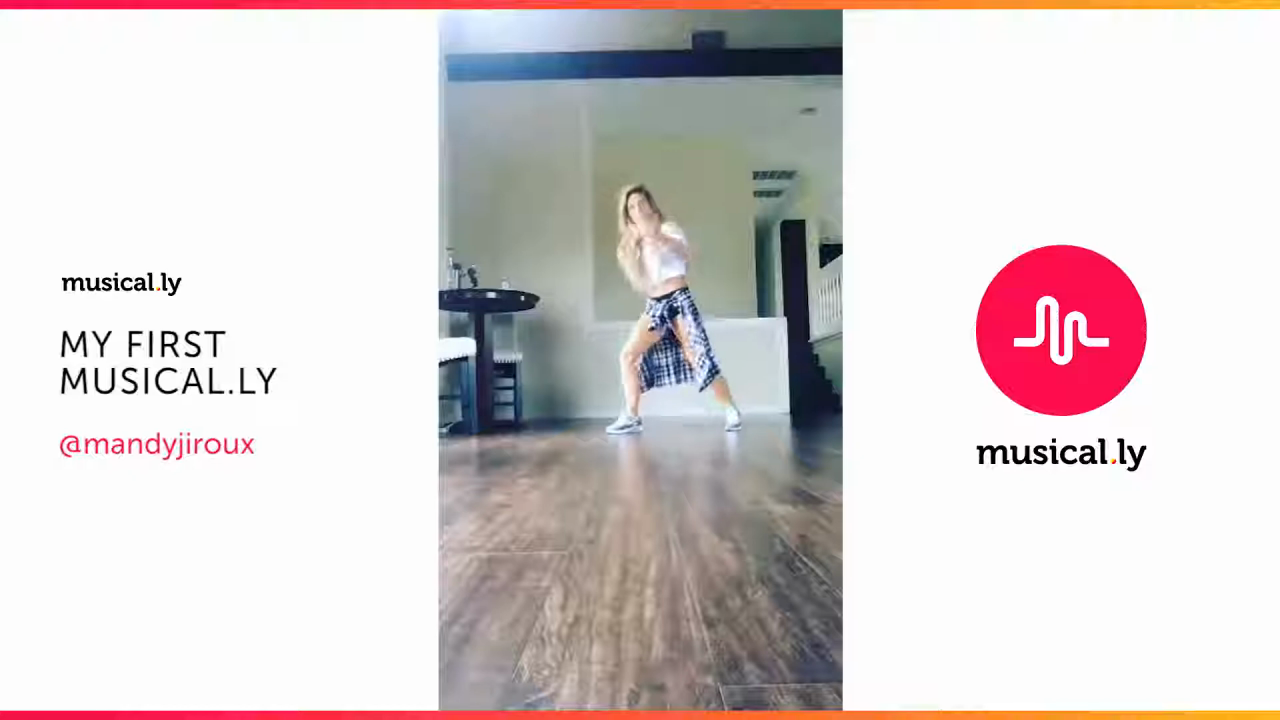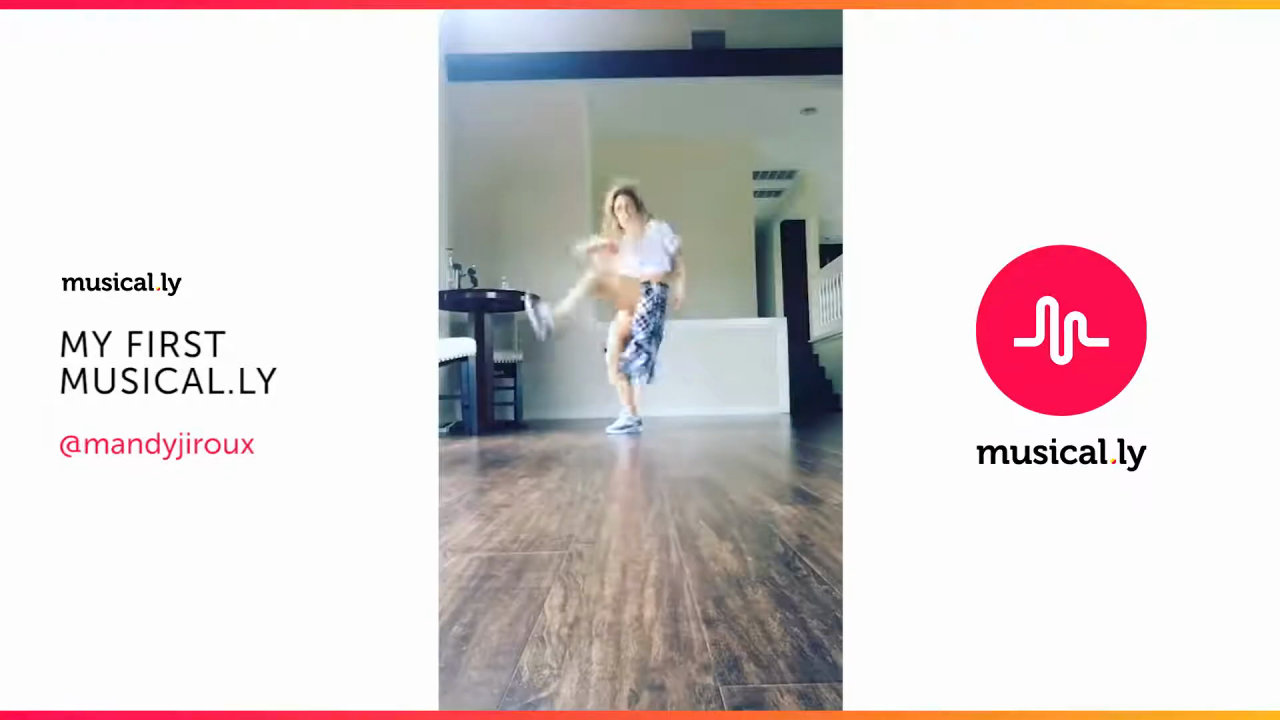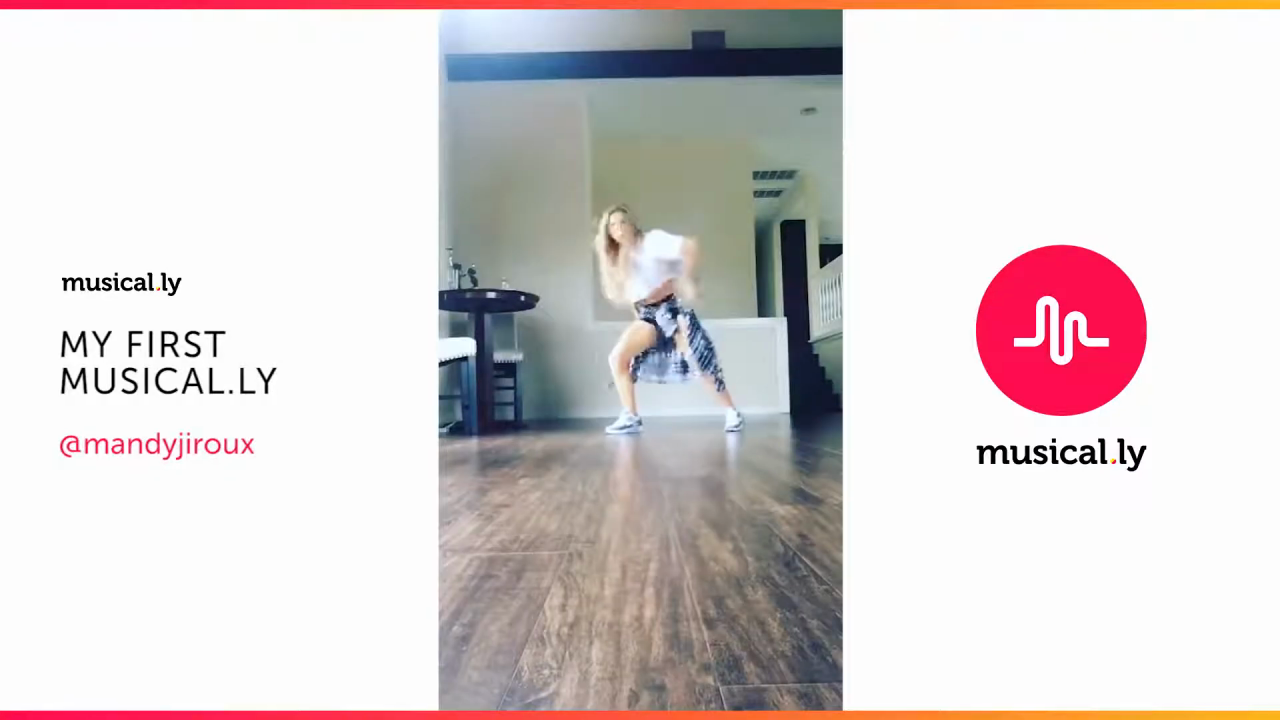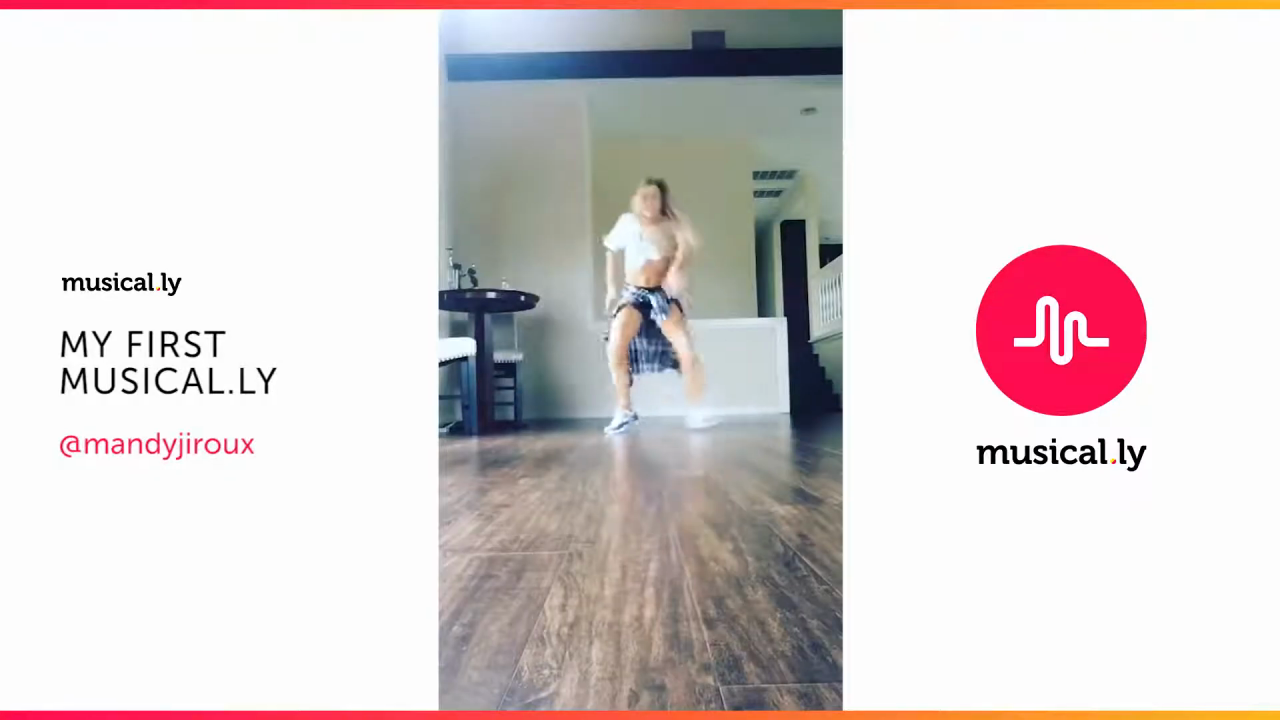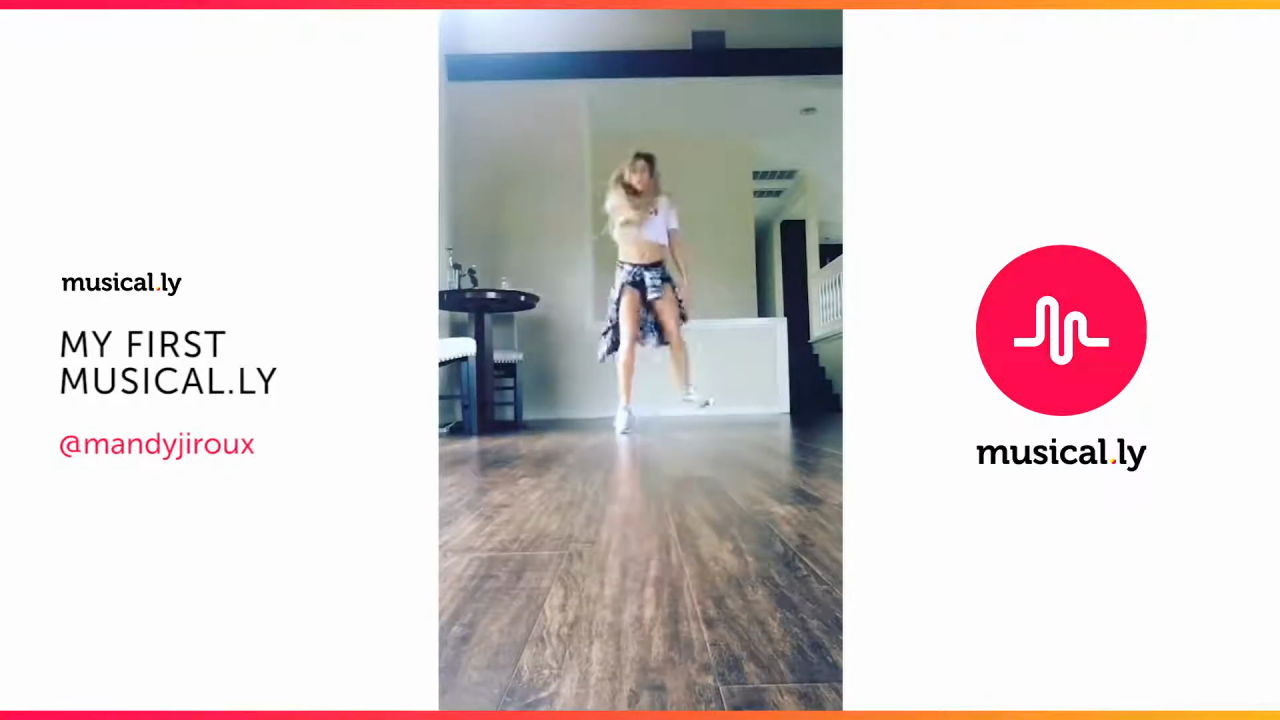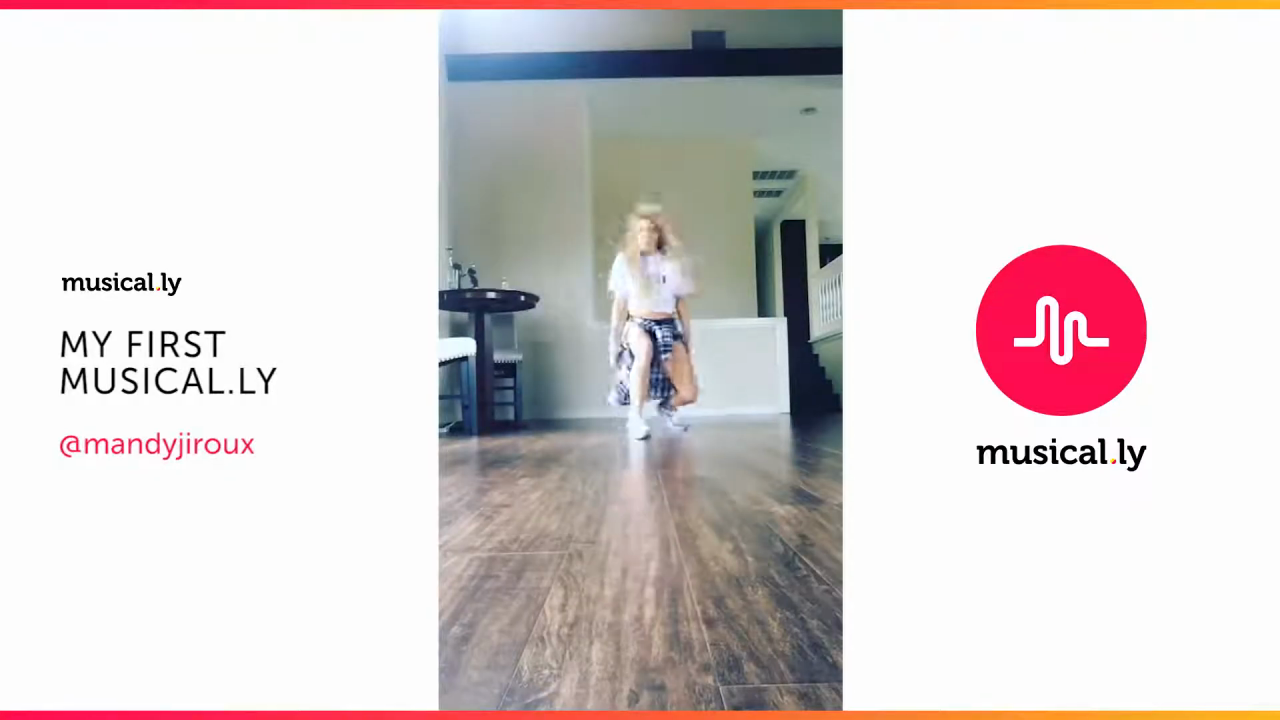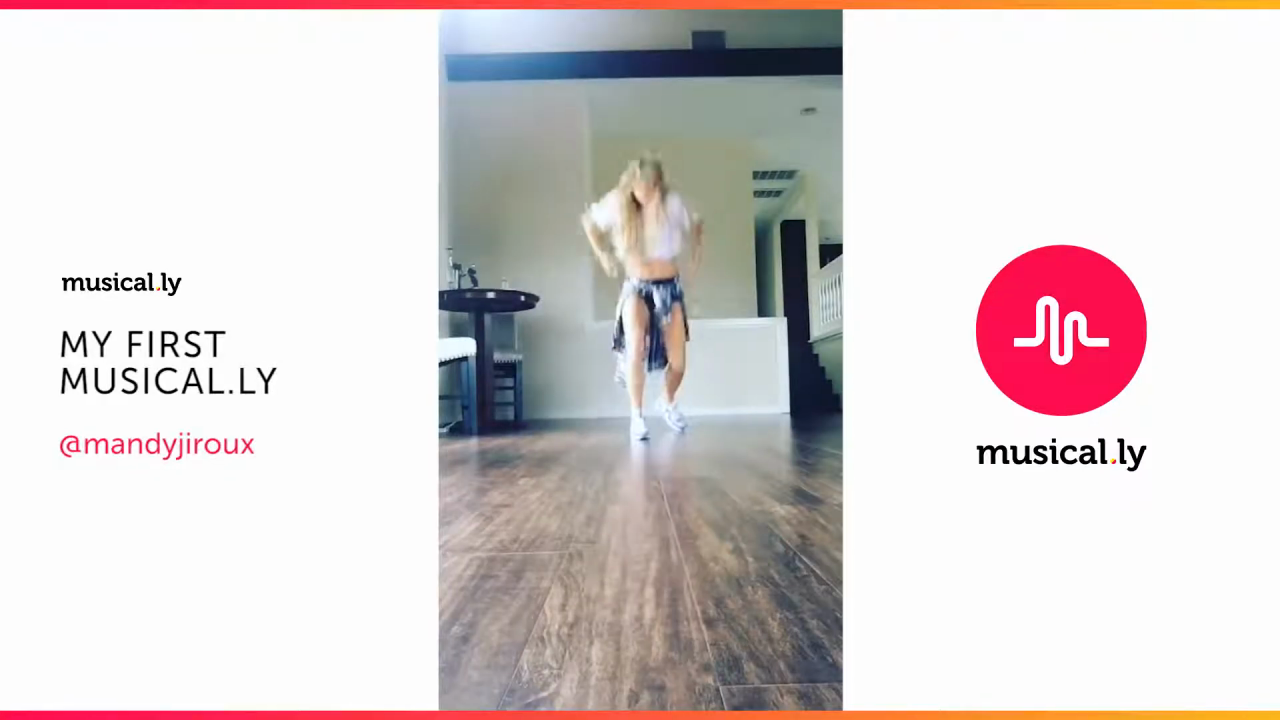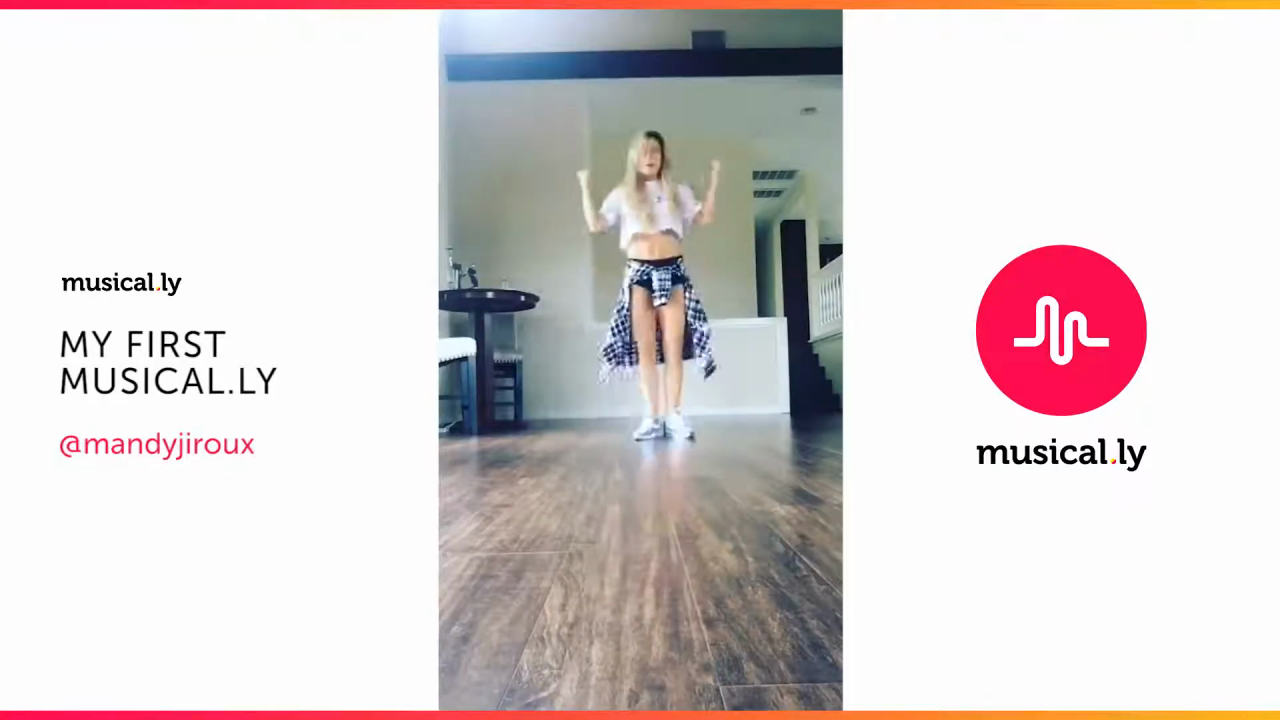
dt=0.5s
person 1, frame 1
left shoulder: (666, 229)
right shoulder: (633, 241)
left elbow: (684, 252)
left wrist: (659, 238)
left hip: (678, 300)
right hip: (654, 305)
left knee: (698, 359)
right knee: (628, 355)
left ankle: (731, 411)
right ankle: (631, 417)
person 1, frame 2
left shoulder: (656, 228)
right shoulder: (618, 239)
left elbow: (677, 256)
left wrist: (679, 285)
left hip: (652, 295)
right hip: (630, 298)
left knee: (594, 278)
right knee: (613, 357)
left ankle: (551, 316)
right ankle: (630, 416)
person 1, frame 3
left shoulder: (653, 241)
right shoulder: (618, 259)
left elbow: (690, 246)
left wrist: (687, 281)
left hip: (673, 309)
right hip: (646, 314)
left knee: (698, 363)
right knee: (617, 359)
left ankle: (731, 412)
right ankle: (630, 417)
person 1, frame 4
left shoulder: (672, 226)
right shoulder: (628, 222)
left elbow: (685, 251)
right elbow: (613, 253)
left wrist: (677, 271)
right wrist: (611, 289)
left hip: (661, 297)
right hip: (632, 296)
left knee: (686, 350)
right knee: (616, 351)
left ankle: (696, 410)
right ankle: (624, 411)
person 1, frame 5
left shoulder: (664, 203)
right shoulder: (620, 201)
left elbow: (675, 241)
right elbow: (622, 221)
left wrist: (684, 275)
left hip: (659, 272)
right hip: (629, 273)
left knee: (674, 335)
right knee: (628, 339)
left ankle: (686, 390)
right ankle: (625, 407)
person 1, frame 6
left shoulder: (674, 263)
right shoulder: (625, 260)
left elbow: (681, 304)
right elbow: (619, 302)
left wrist: (688, 342)
right wrist: (614, 338)
left hip: (668, 328)
right hip: (638, 324)
left knee: (688, 393)
right knee: (644, 352)
left ankle: (667, 407)
right ankle: (636, 417)
person 1, frame 7
left shoulder: (673, 206)
right shoulder: (618, 206)
left elbow: (696, 225)
right elbow: (589, 222)
left wrist: (696, 255)
right wrist: (603, 255)
left hip: (669, 287)
right hip: (637, 287)
left knee: (678, 361)
right knee: (636, 347)
left ankle: (669, 403)
right ankle: (637, 415)
person 1, frame 8
left shoulder: (678, 191)
right shoulder: (622, 194)
left elbow: (705, 218)
right elbow: (596, 226)
left wrist: (713, 182)
right wrist: (585, 188)
left hip: (672, 270)
right hip: (639, 272)
left knee: (673, 345)
right knee: (644, 347)
left ankle: (673, 415)
right ankle: (653, 417)
